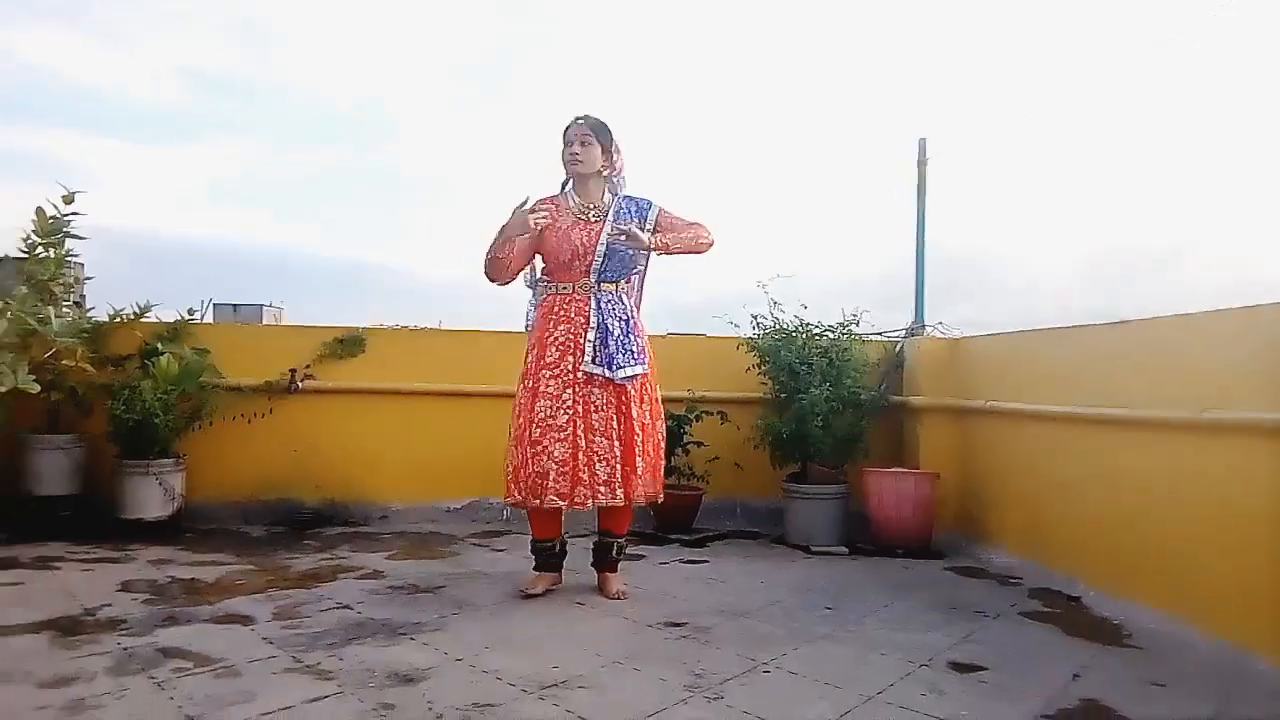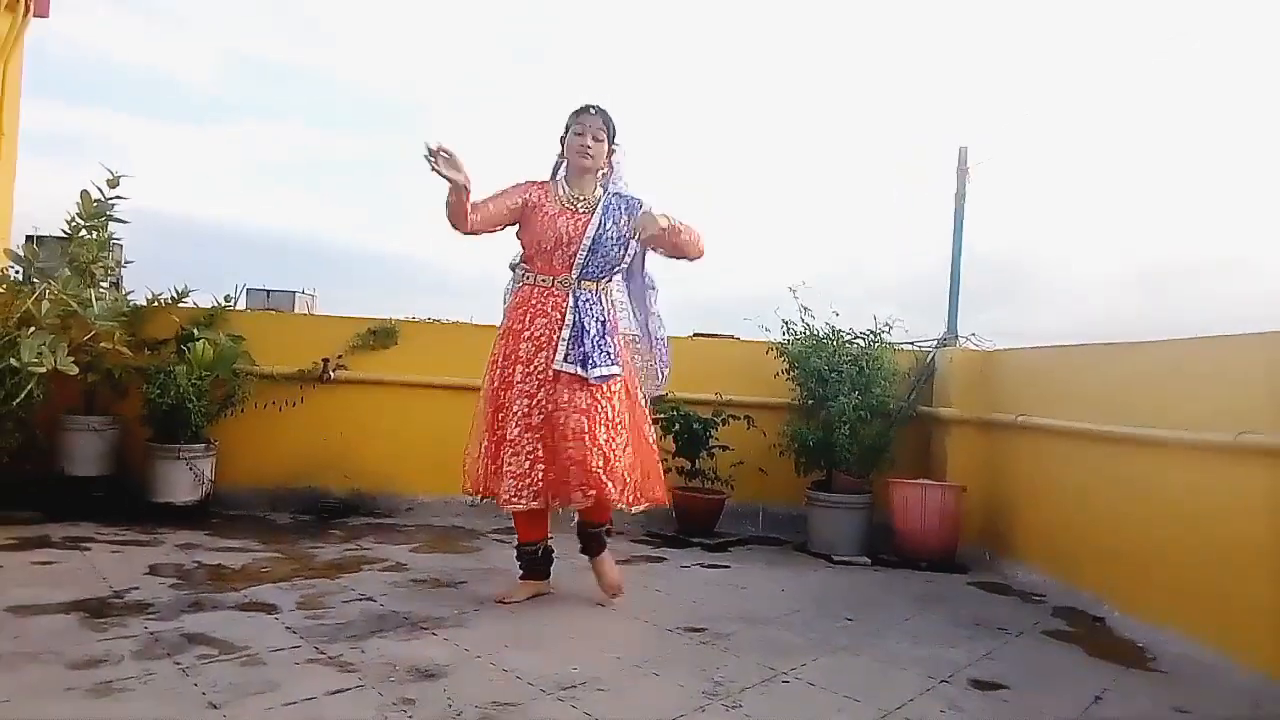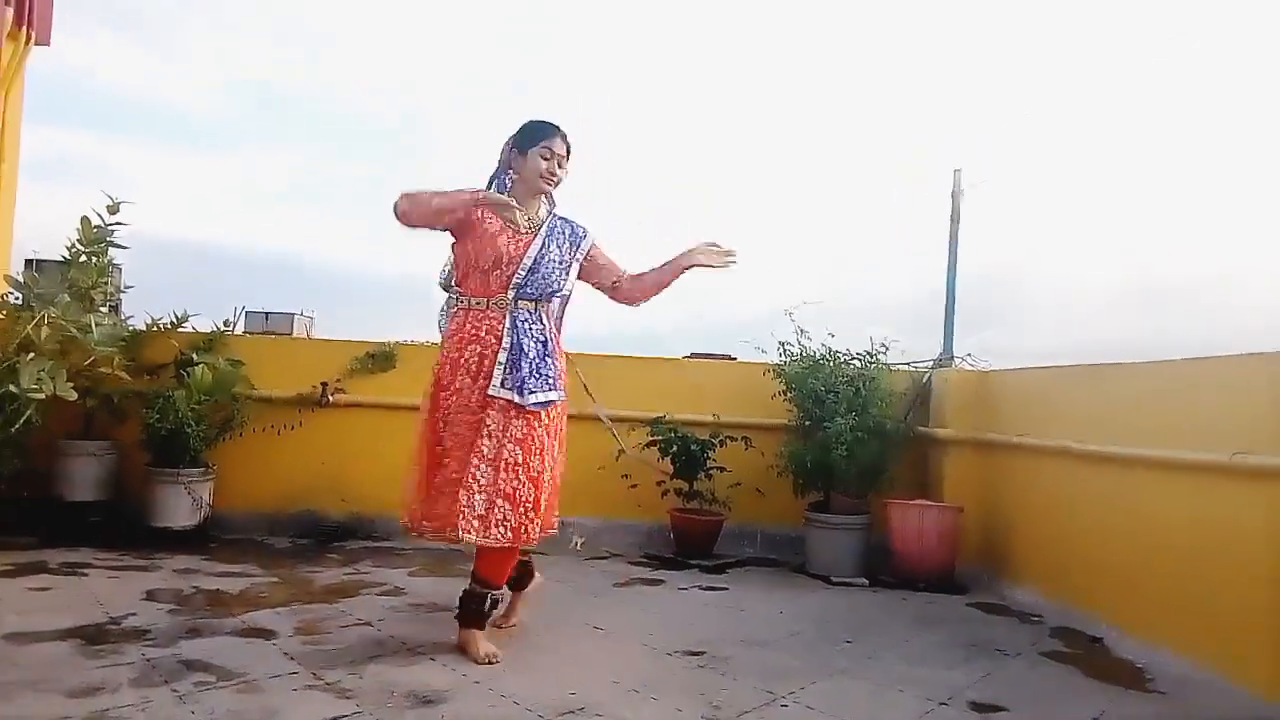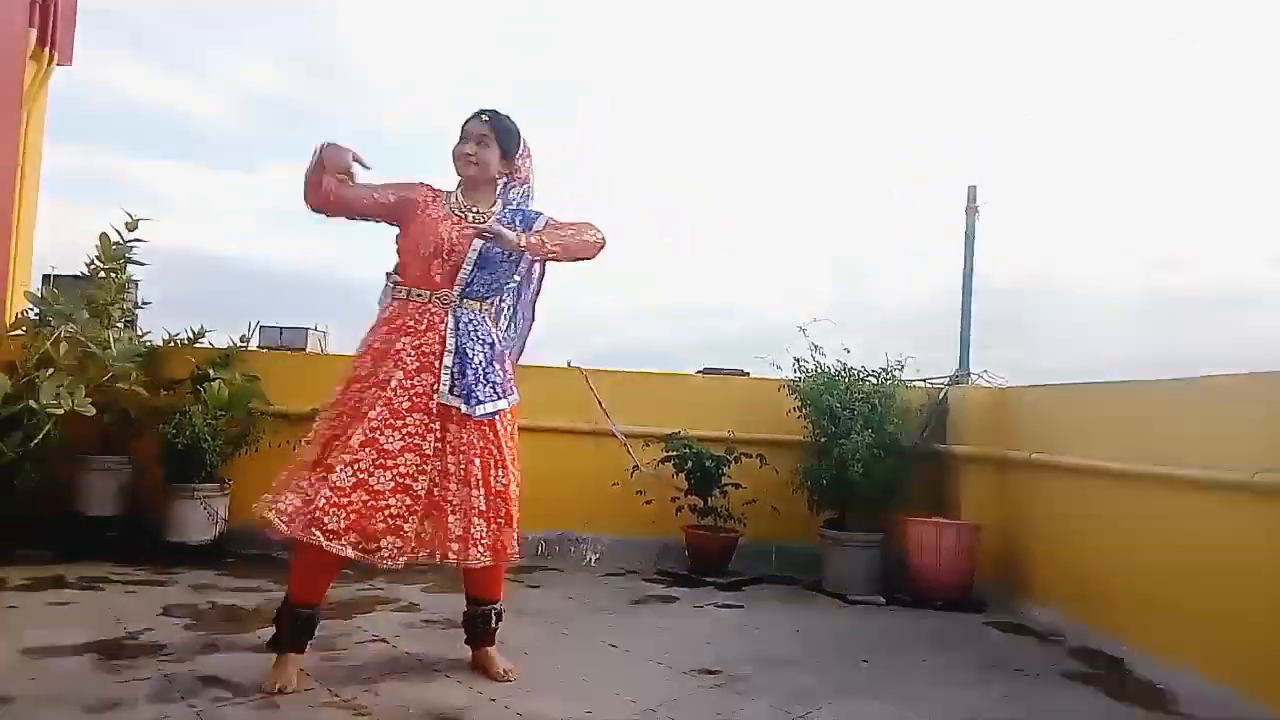
dt=0.4s
person 1, frame 1
left shoulder: (637, 209)
right shoulder: (546, 212)
left elbow: (703, 236)
right elbow: (498, 272)
left wrist: (651, 240)
right wrist: (510, 230)
left hip: (619, 340)
right hip: (558, 340)
left knee: (621, 451)
right knee: (546, 448)
left ankle: (608, 565)
right ankle: (548, 563)
person 1, frame 2
left shoulder: (627, 210)
right shoulder: (532, 195)
left elbow: (692, 248)
right elbow: (467, 220)
left wrist: (669, 228)
right wrist: (458, 185)
left hip: (591, 340)
right hip: (529, 334)
left knee: (593, 450)
right knee: (523, 451)
left ankle: (598, 545)
right ankle: (535, 570)
person 1, frame 3
left shoulder: (571, 235)
right shoulder: (477, 209)
left elbow: (629, 289)
right elbow: (406, 209)
left wrist: (685, 263)
right wrist: (476, 202)
left hip: (537, 365)
right hip: (469, 358)
left knee: (514, 489)
right knee: (476, 486)
left ankle: (473, 620)
right ankle: (517, 576)
person 1, frame 4
left shoulder: (525, 227)
right shoulder: (419, 202)
left elbow: (592, 239)
right elbow: (324, 199)
left wrist: (517, 242)
right wrist: (326, 164)
left hip: (471, 370)
right hip: (400, 356)
left knee: (484, 499)
right knee: (345, 487)
left ankle: (483, 641)
right ankle: (291, 641)
